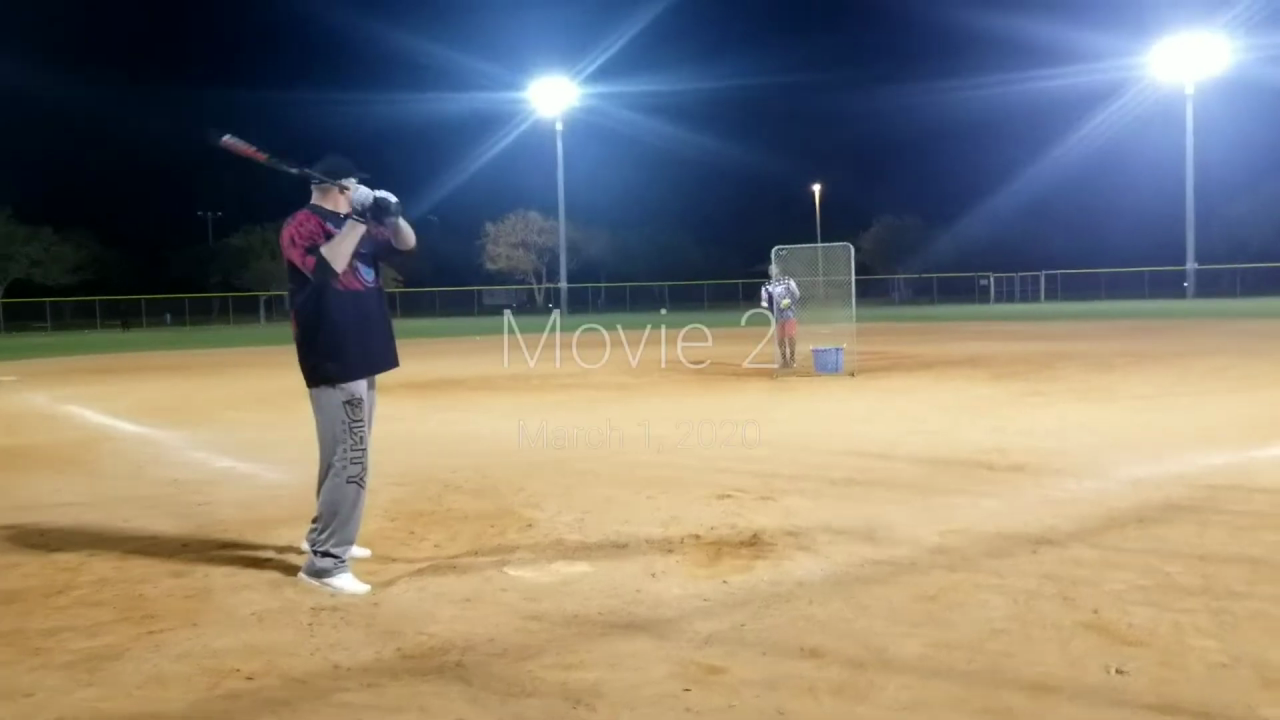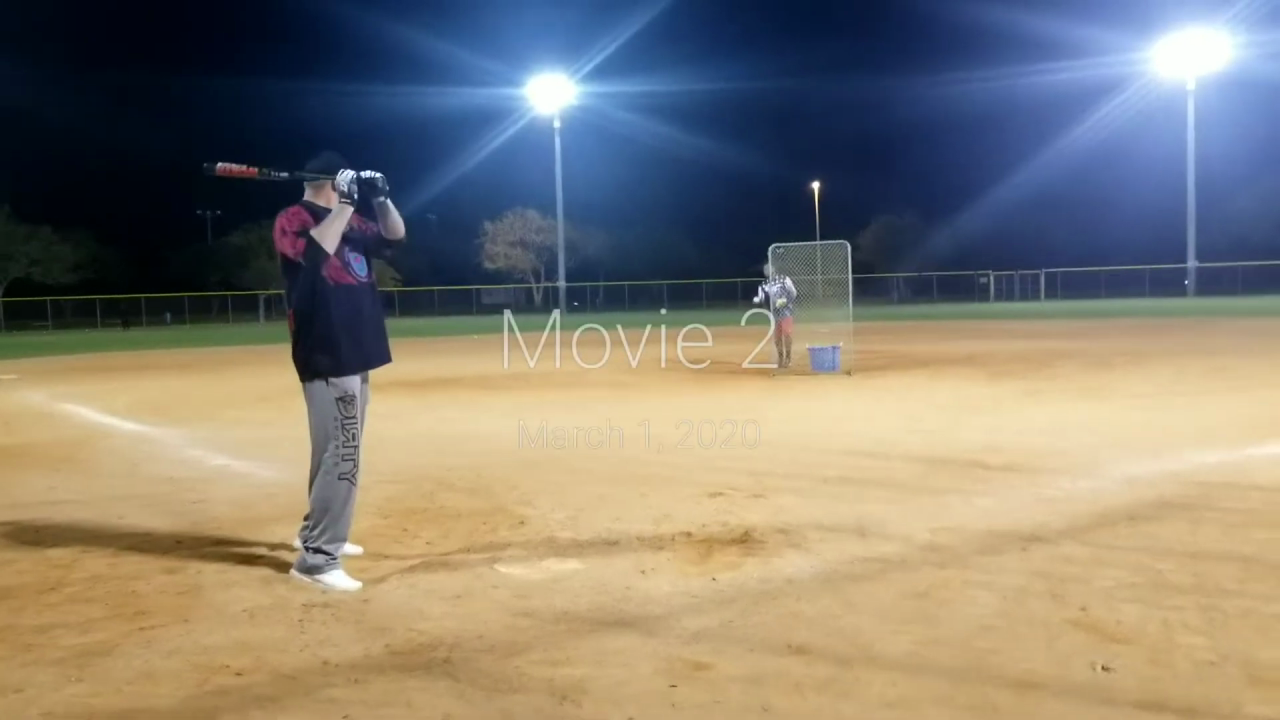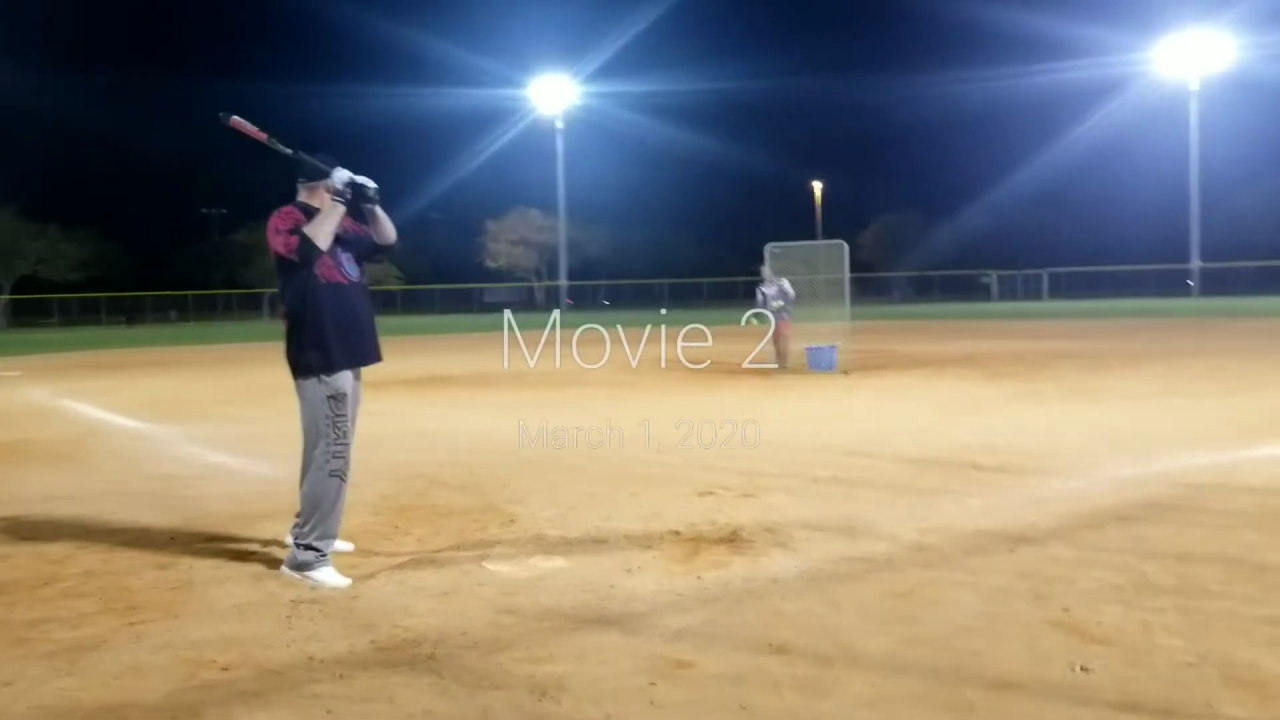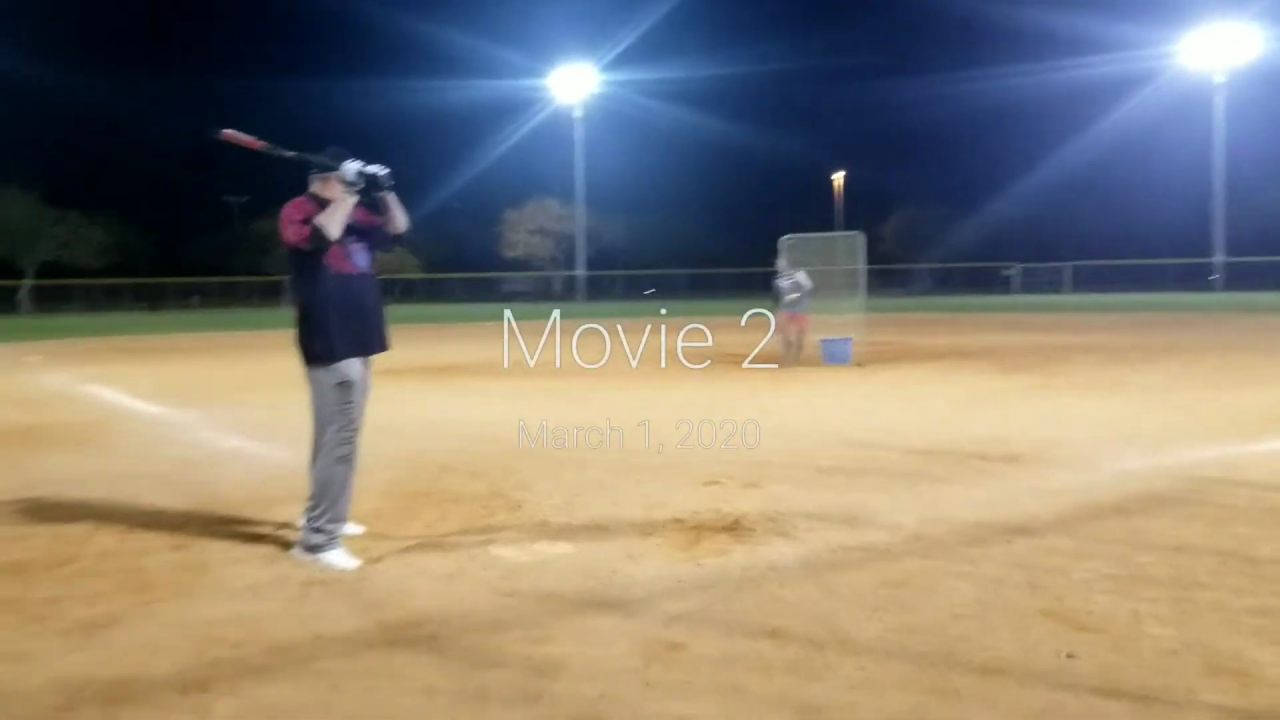
dt=0.2s
person 1, frame 1
left shoulder: (356, 224)
right shoulder: (302, 225)
left elbow: (406, 244)
right elbow: (325, 267)
left wrist: (390, 212)
right wrist: (358, 218)
left hip: (362, 356)
right hip: (333, 360)
left knee: (345, 454)
right knee: (348, 458)
left ankle: (325, 534)
right ankle: (325, 561)
person 1, frame 2
left shoulder: (348, 220)
right shoulder: (293, 218)
left elbow: (394, 235)
right elbow: (315, 252)
left wrist: (378, 196)
right wrist: (346, 201)
left hip: (355, 352)
right hip: (326, 356)
left knee: (338, 451)
right knee: (340, 455)
left ankle: (317, 532)
right ankle: (317, 558)
person 1, frame 3
left shoulder: (341, 223)
right shoulder: (286, 218)
left elbow: (385, 241)
right elbow: (308, 248)
left wrist: (369, 203)
right wrist: (338, 201)
left hip: (347, 350)
right hip: (319, 354)
left knee: (331, 448)
right knee: (330, 452)
left ankle: (309, 529)
right ankle: (307, 554)
person 1, frame 4
left shoulder: (354, 212)
right shoulder: (299, 209)
left elbow: (397, 229)
right elbow: (318, 237)
left wrist: (383, 191)
right wrist: (348, 192)
left hip: (357, 339)
right hip: (329, 342)
left knee: (342, 433)
right knee: (338, 437)
left ankle: (323, 513)
right ankle: (318, 536)
